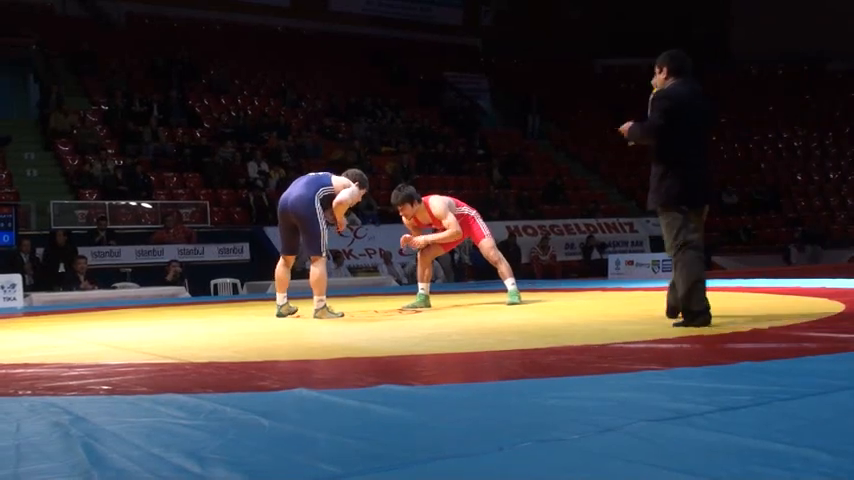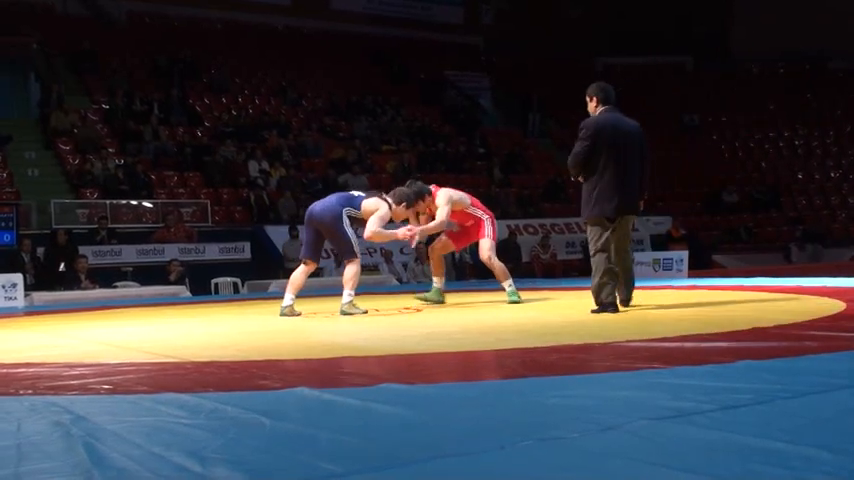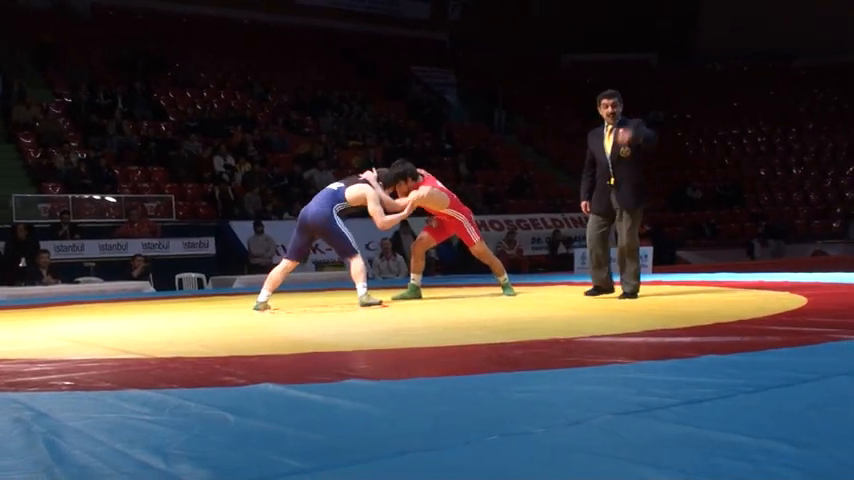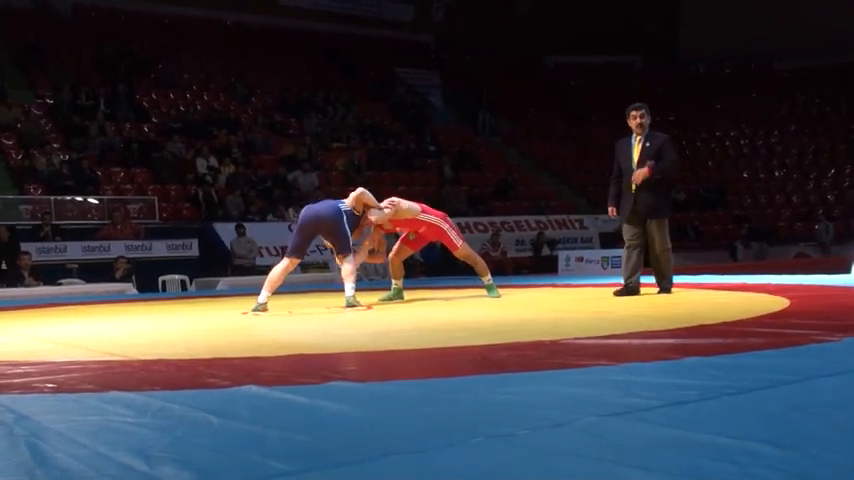
dt=1s
person 1, frame 1
left shoulder: (667, 96)
right shoulder: (700, 99)
left elbow: (654, 132)
left wrist: (632, 130)
left hip: (673, 184)
right hip: (698, 184)
left knee: (683, 245)
right knee: (691, 243)
left ankle: (696, 309)
right ankle: (678, 301)
person 1, frame 2
left shoulder: (591, 125)
right shoulder: (633, 126)
left elbow: (575, 160)
right elbow: (642, 163)
left wrist: (579, 175)
right wrist: (639, 195)
left hip: (600, 198)
right hip: (627, 198)
left knee: (601, 250)
right knee: (622, 248)
left ankle: (606, 301)
right ankle: (624, 296)
person 1, frame 3
left shoulder: (634, 126)
right shoulder: (594, 135)
left elbow: (650, 138)
right elbow: (589, 170)
left wrist: (632, 137)
right wrist: (585, 196)
left hip: (628, 194)
right hip: (602, 197)
left knee: (627, 243)
right knee: (595, 238)
left ankle: (630, 287)
right ankle: (603, 282)
person 1, frame 4
left shoulder: (661, 140)
right shoulder: (621, 145)
left elbow: (672, 164)
right elbow: (616, 177)
left wrist: (648, 171)
right wrist: (612, 201)
left hip: (654, 201)
right hip: (629, 204)
left knee: (660, 245)
right knee: (631, 244)
left ankle: (665, 284)
right ankle: (631, 285)
person 2, frame 1
left shoulder: (322, 181)
right shoulder: (351, 188)
right elbow: (340, 201)
left wrist: (324, 215)
right wrist: (340, 220)
left hip: (284, 201)
right hip: (305, 202)
left knee: (287, 257)
right knee: (318, 257)
left ankle: (282, 306)
right ankle: (320, 308)
person 2, frame 2
left shoulder: (378, 198)
right shoulder: (385, 209)
right elbow: (369, 234)
right wrist: (396, 234)
left hip: (315, 210)
right hip: (332, 214)
left knee: (308, 264)
right knee: (354, 260)
left ankle: (287, 306)
right ankle: (347, 304)
person 2, frame 3
left shoulder: (354, 180)
right shoulder: (369, 191)
right elbow: (382, 223)
right wrist: (405, 213)
left hip: (306, 214)
right hip: (324, 217)
left knee: (288, 263)
right knee: (354, 256)
left ankle: (261, 301)
right ankle: (363, 296)
person 2, frame 4
right shoulder: (352, 206)
right elbow: (359, 192)
right wrist: (378, 208)
left hip: (308, 213)
right hip: (331, 214)
left knee: (289, 262)
right knee: (347, 257)
left ankle: (261, 302)
right ankle: (350, 297)
person 3, frame 1
left shoulder: (436, 206)
right shoulder: (408, 220)
left elbow: (457, 233)
right elbow: (422, 243)
left wrist: (427, 238)
right wrist: (410, 240)
left hip: (469, 219)
right hip: (449, 226)
left knee: (492, 254)
right knee: (423, 255)
left ankle: (513, 292)
right ankle: (422, 298)
person 3, frame 2
left shoulder: (442, 197)
right shoulder: (427, 200)
left elbow: (441, 223)
right elbow: (420, 227)
left wrist: (420, 231)
right wrist: (413, 222)
left hip: (482, 220)
right hip: (465, 225)
left knee: (486, 256)
right knee: (434, 250)
left ankle: (511, 292)
right ankle: (437, 292)
person 3, frame 3
left shoulder: (424, 192)
right shoulder: (419, 176)
left elbow: (392, 205)
left wrist: (374, 185)
left hip: (461, 219)
right hip: (444, 219)
left knee: (484, 255)
right knee: (417, 247)
left ankle: (506, 285)
right ankle: (414, 289)
person 3, frame 4
left shoulder: (390, 205)
right shoulder: (381, 226)
left hip: (438, 223)
right hip: (418, 230)
left knee: (466, 255)
right knee: (393, 258)
left ankle: (490, 286)
right ankle: (397, 291)
